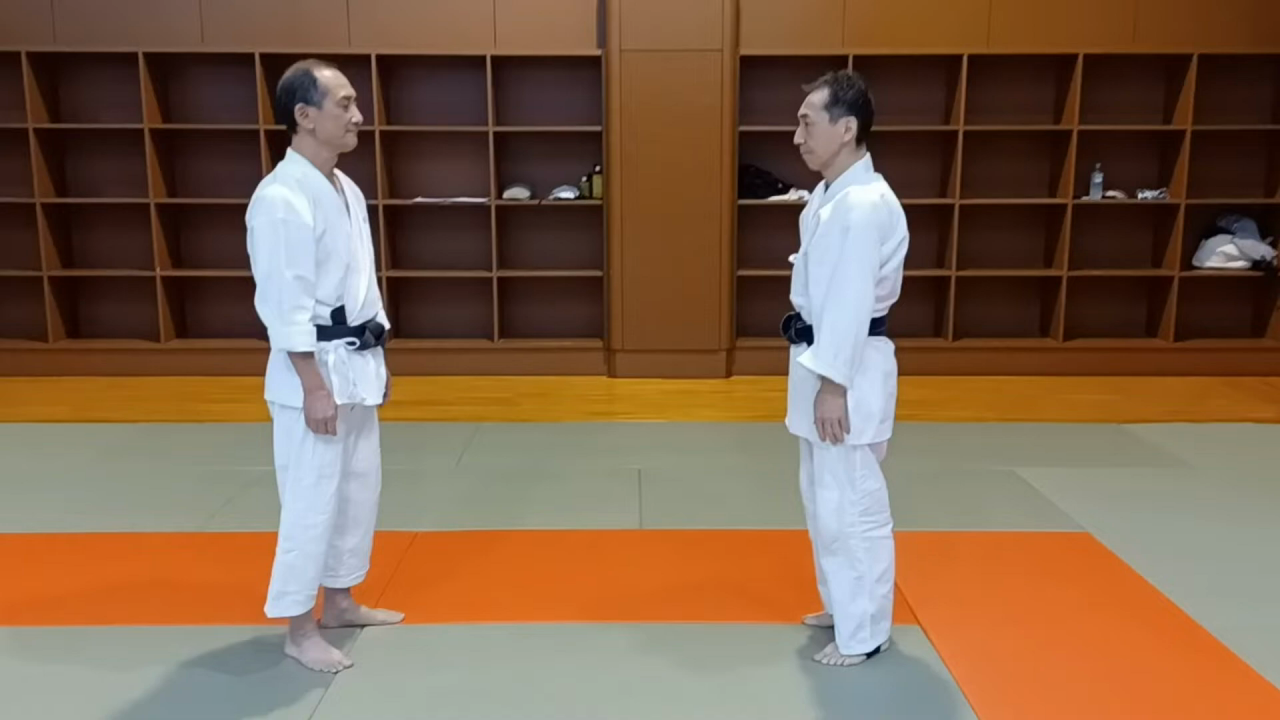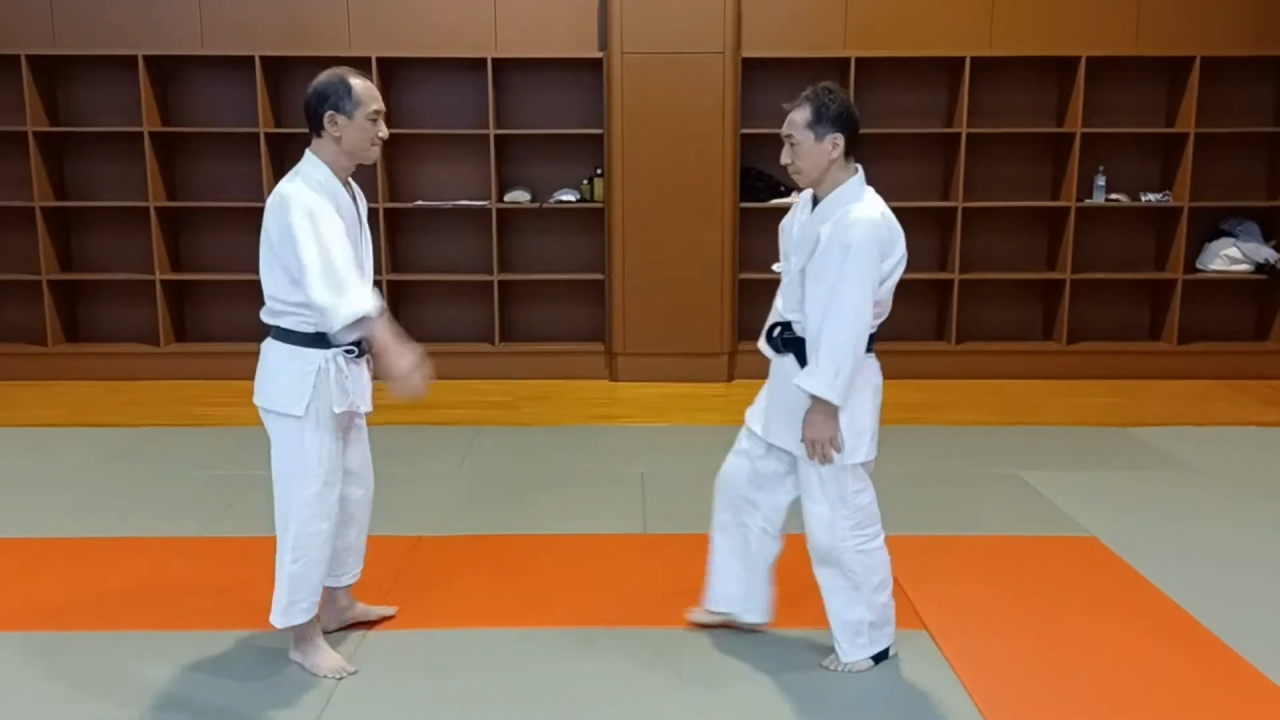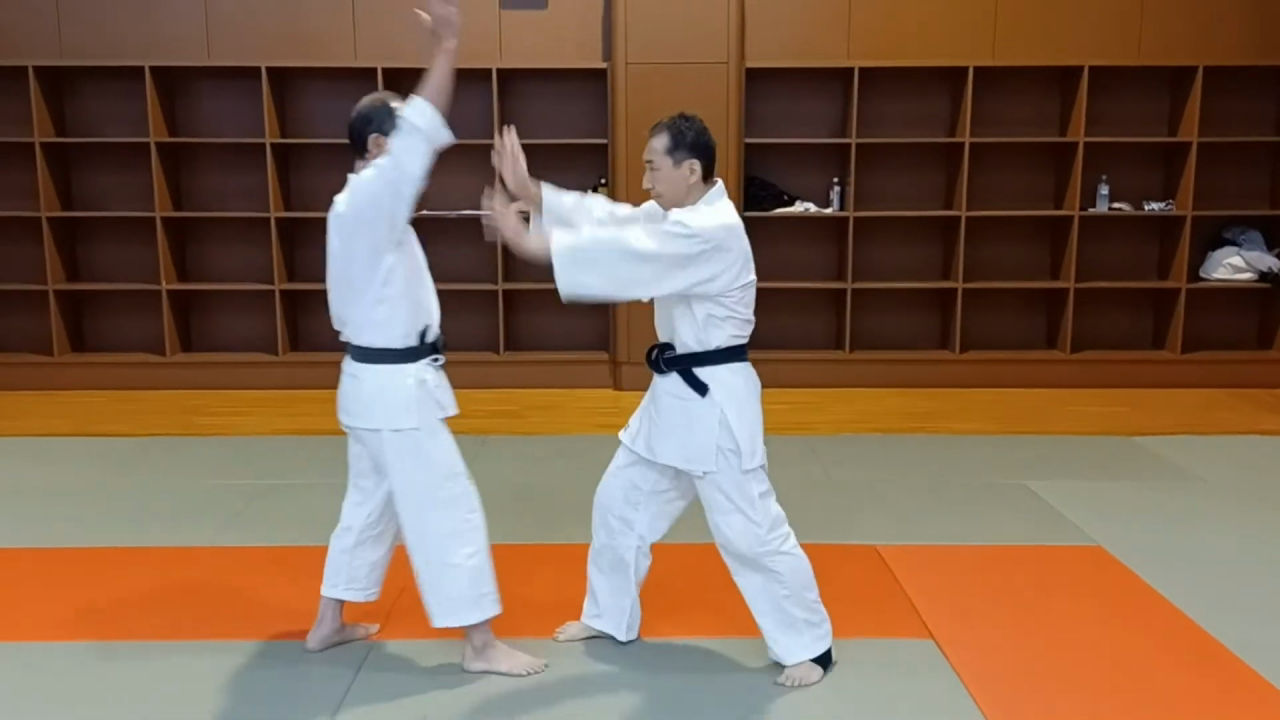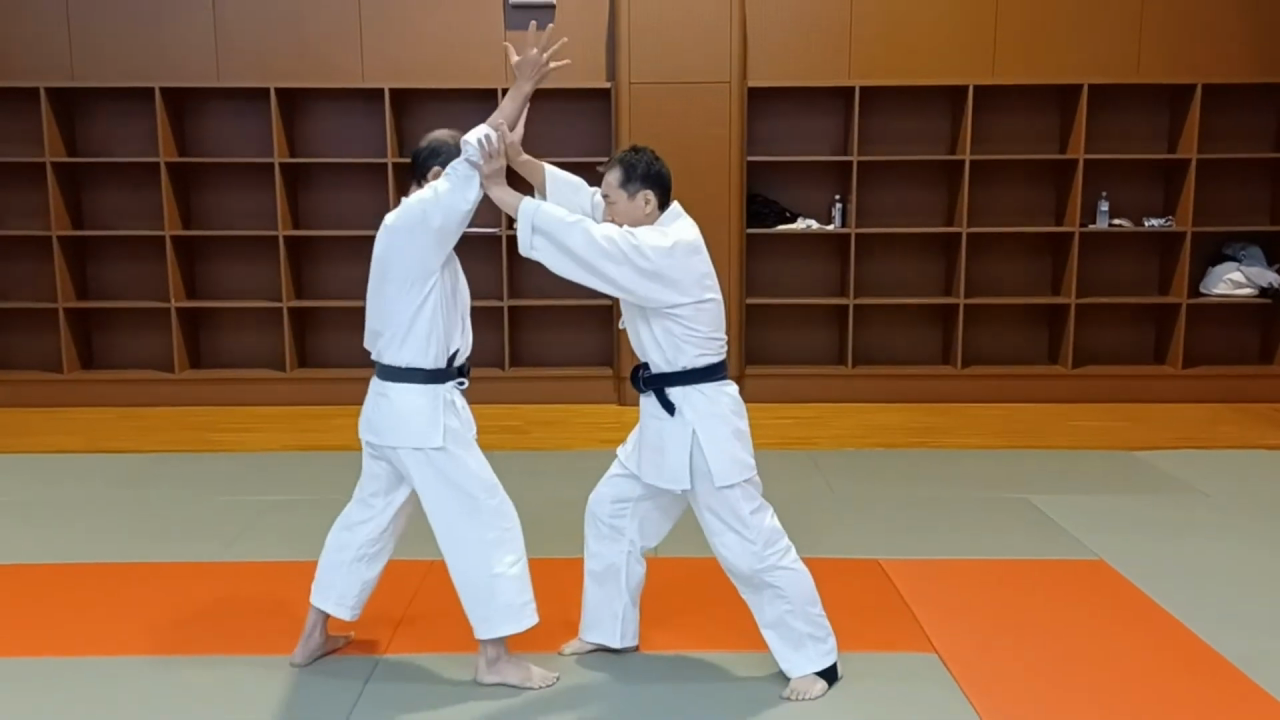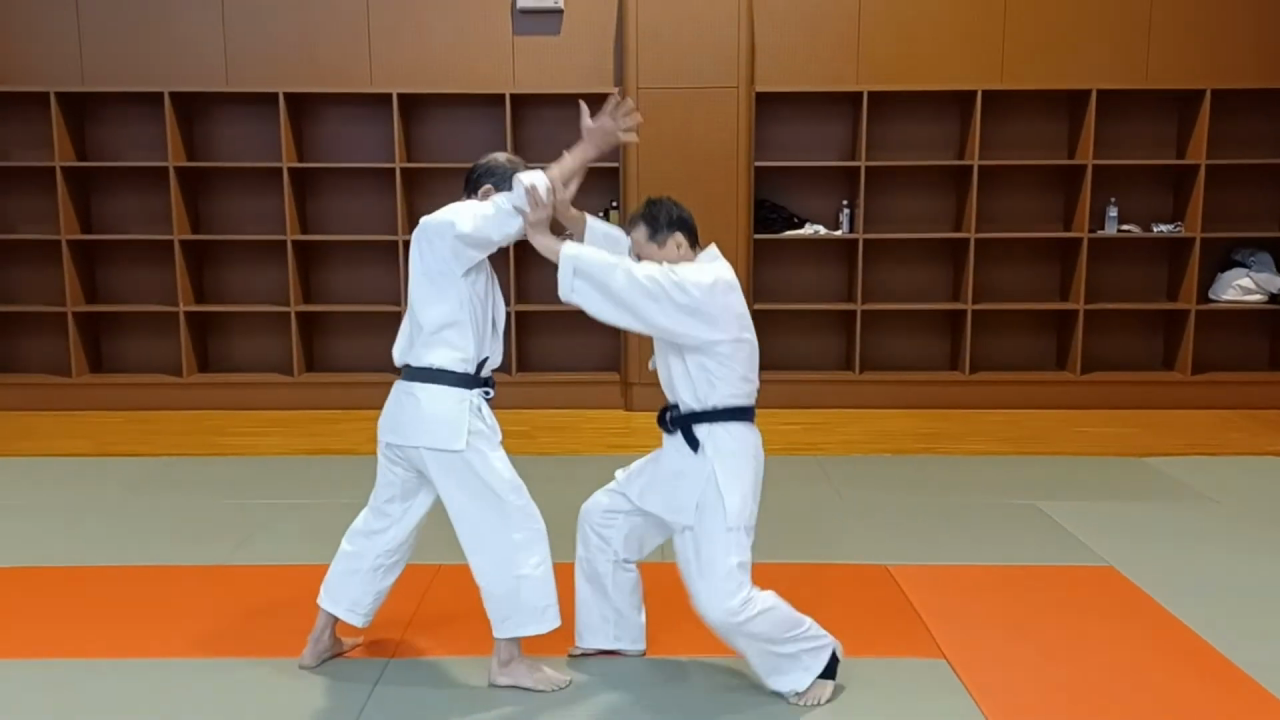
dt=0.7s
person 1, frame 1
left shoulder: (345, 189)
right shoulder: (281, 198)
right elbow: (284, 304)
left wrist: (375, 358)
right wrist: (315, 387)
left hip: (355, 363)
right hip: (314, 370)
left knee: (358, 486)
right knee: (312, 498)
left ankle: (339, 601)
right ankle: (299, 628)
person 1, frame 2
left shoulder: (345, 191)
right shoulder: (300, 199)
right elbow: (333, 288)
left wrist: (393, 340)
right wrist: (390, 350)
left hip: (336, 366)
right hip: (302, 373)
left knee: (352, 487)
right knee: (310, 504)
left ankle: (335, 601)
right ankle: (302, 632)
person 1, frame 3
left shoulder: (356, 206)
right shoulder: (369, 203)
right elbow: (424, 129)
left hip: (370, 378)
right hip: (396, 387)
left knee: (369, 501)
right knee: (447, 507)
left ankle: (329, 621)
right ankle: (479, 643)
person 1, frame 4
left shoulder: (410, 230)
right shoulder: (415, 224)
right elbow: (475, 164)
right wrist: (523, 87)
left hip: (394, 400)
right hip: (423, 408)
left knee: (369, 515)
right knee: (484, 521)
left ankle: (314, 634)
right ankle: (495, 657)
person 1, frame 5
left shoulder: (455, 244)
right shoulder: (444, 227)
right elbow: (520, 206)
right wrist: (590, 147)
left hip: (412, 405)
right hip: (446, 414)
left knee: (384, 521)
right knee: (511, 524)
left ankle: (321, 638)
right ankle: (510, 659)
person 2, frame 1
left shoulder: (864, 205)
right shoulder: (832, 194)
left elbow: (850, 304)
left wrist: (832, 387)
left hip: (849, 369)
right hip: (825, 360)
left knee: (851, 506)
right knee: (824, 499)
left ankle: (863, 633)
right ankle: (846, 606)
person 2, frame 2
left shoulder: (864, 222)
right shoulder: (807, 206)
left elbow: (846, 321)
left wrist: (824, 407)
right wrist: (777, 357)
left hip: (835, 386)
right hip: (793, 375)
left knee: (840, 524)
right knee: (743, 486)
left ankle: (868, 640)
right ankle: (737, 602)
person 2, frame 3
left shoulder: (712, 231)
right shoulder: (674, 216)
left elbow: (621, 254)
right elbow: (602, 217)
left wrist: (534, 241)
right wrist: (530, 194)
left hip: (716, 398)
right hip: (674, 391)
left knee: (752, 531)
right knee: (622, 503)
left ankle: (810, 645)
right ankle: (609, 618)
person 2, frame 4
left shoulder: (667, 252)
right shoulder: (659, 232)
left elbow: (583, 241)
right elbow: (581, 203)
left wrist: (503, 194)
right wrist: (520, 162)
left hip: (700, 416)
right hip: (665, 414)
left knee: (751, 545)
right knee: (611, 514)
left ankle: (816, 659)
right ankle: (609, 630)
person 2, frame 5
left shoulder: (705, 288)
right shoulder: (690, 281)
left elbow: (625, 282)
right elbow: (617, 251)
left wrist: (547, 243)
right wrist: (567, 214)
left hip: (719, 456)
right hip: (686, 449)
left knee: (721, 598)
right knee: (603, 519)
left ankle: (814, 657)
right ankle: (615, 635)
